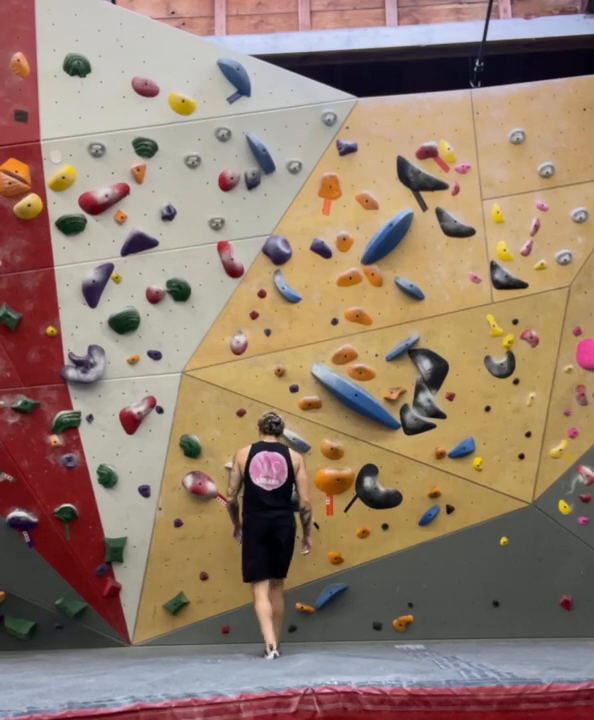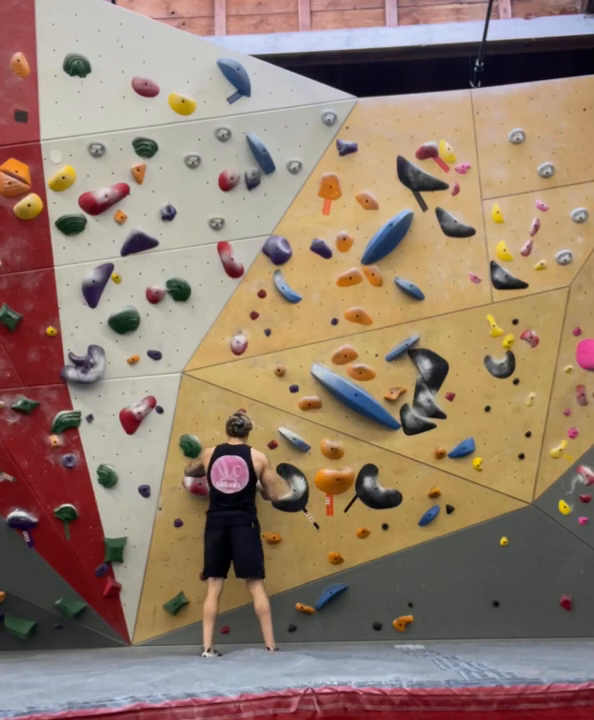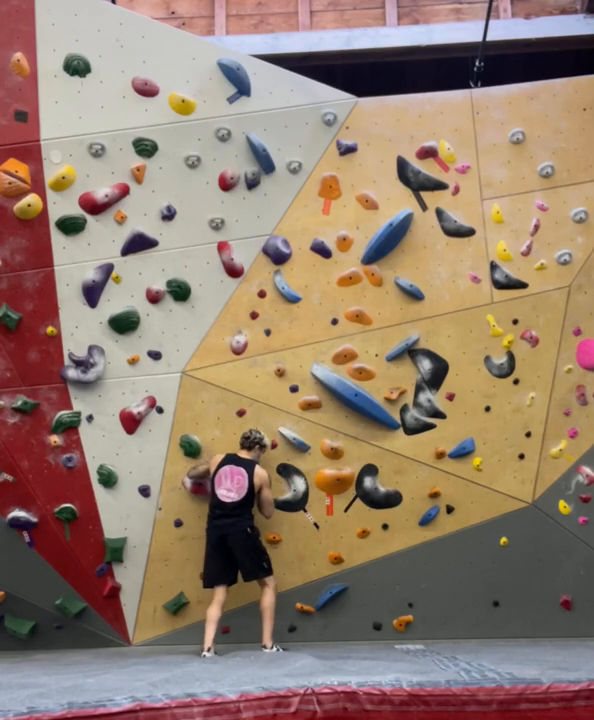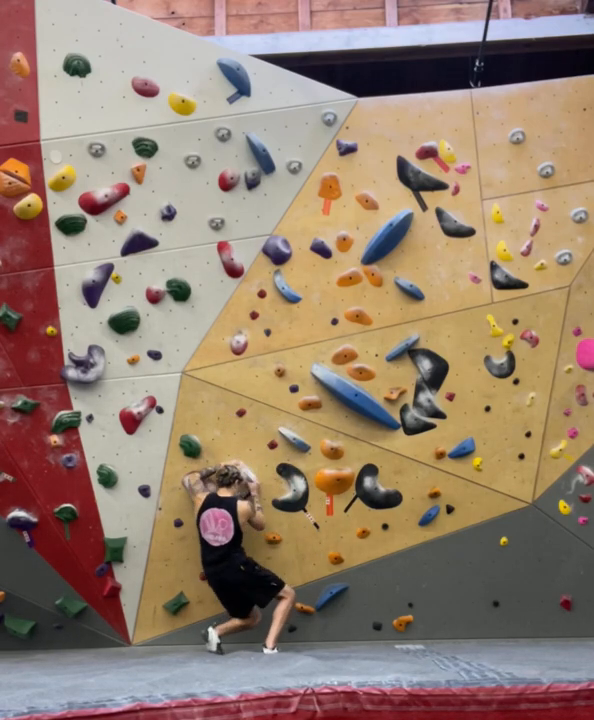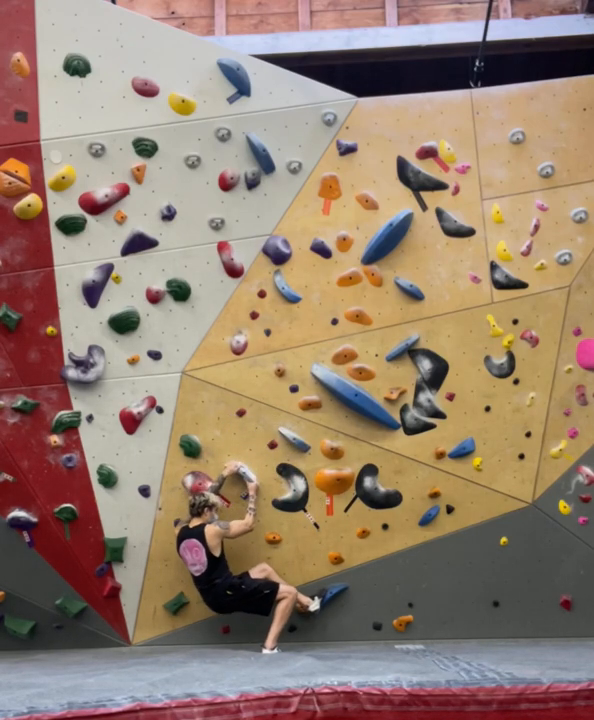
dt=1s
person 1, frame 1
left shoulder: (243, 454)
right shoulder: (294, 457)
left elbow: (231, 497)
right elbow: (305, 502)
left wrist: (237, 524)
right wrist: (306, 534)
left hip: (255, 525)
right hip: (283, 525)
left knee: (260, 591)
right knee: (277, 587)
left ankle: (270, 647)
right ankle: (274, 645)
person 1, frame 2
left shoulder: (209, 454)
right shoulder: (258, 457)
left elbow: (190, 472)
right elbow: (274, 494)
left hip: (216, 525)
right hip: (244, 525)
left knee: (214, 589)
right knee: (256, 586)
left ankle: (208, 648)
right ankle: (271, 646)
person 1, frame 3
left shoulder: (217, 460)
right shoulder: (260, 473)
left elbow: (193, 473)
right elbow: (268, 512)
left hip: (215, 532)
right hip: (241, 531)
left knee: (219, 595)
right knee: (268, 585)
left ankle: (207, 648)
right ankle: (268, 645)
person 1, frame 4
left shoulder: (201, 499)
right shoulder: (243, 506)
left elbow: (192, 478)
right elbow: (260, 524)
left wrist: (220, 467)
right wrist: (254, 494)
left hip: (213, 574)
right hip: (236, 568)
left knee: (251, 618)
right knee: (287, 594)
left ankle: (215, 632)
right ankle: (270, 646)
person 1, frame 5
left shoulder: (180, 532)
right shoulder: (212, 530)
left elbow: (204, 499)
right elbow: (248, 524)
left wrist: (224, 475)
right wrist: (252, 494)
left hip: (213, 596)
right hip: (226, 593)
left knee: (264, 568)
right knee: (290, 593)
left ankle: (305, 602)
right ankle: (269, 646)
